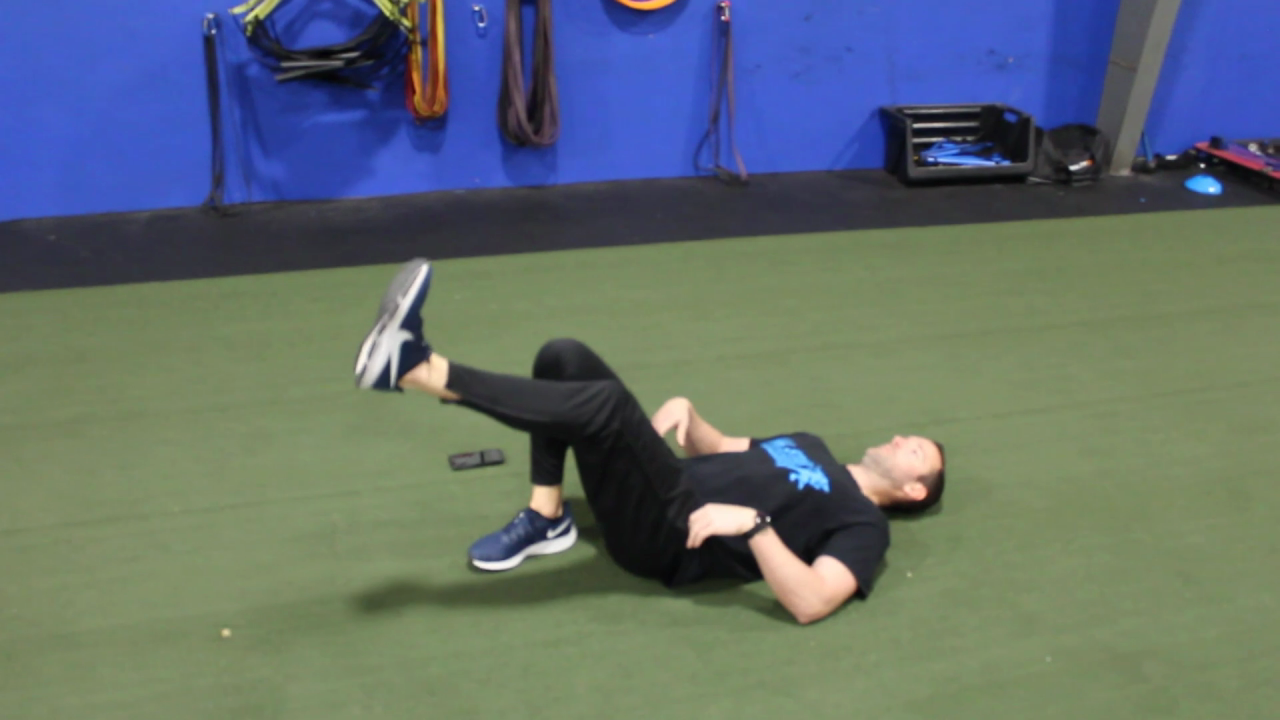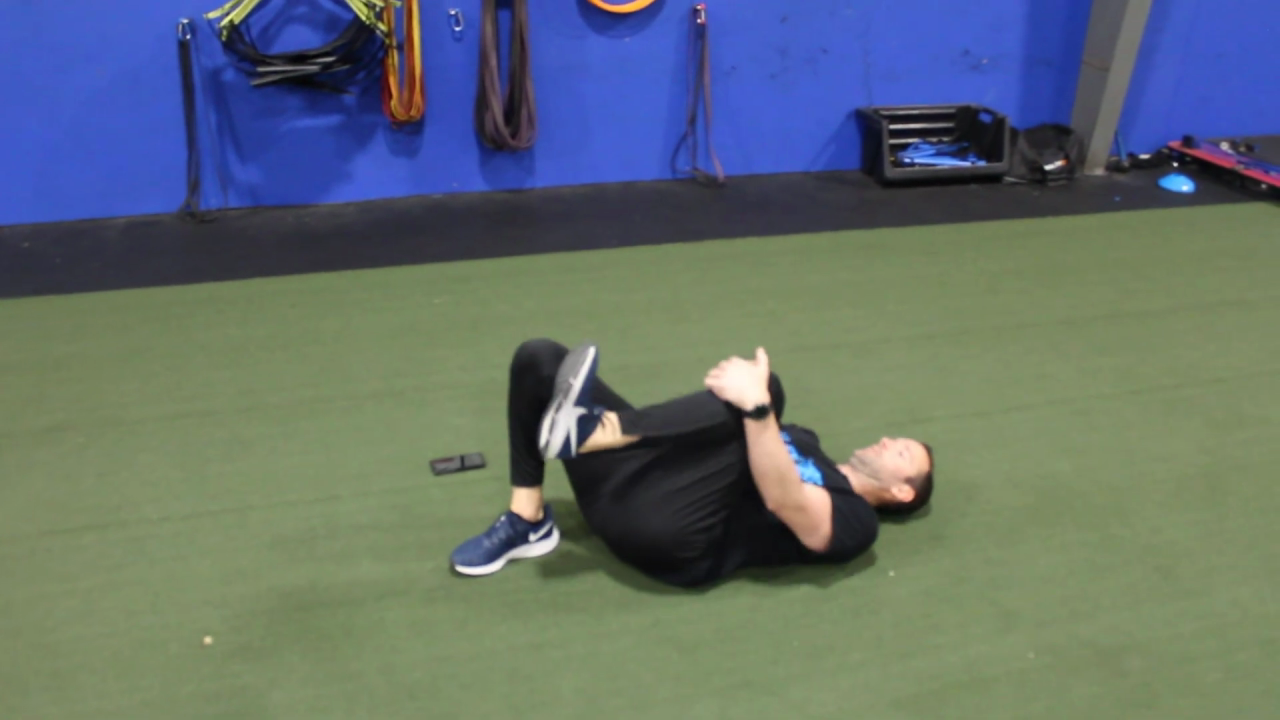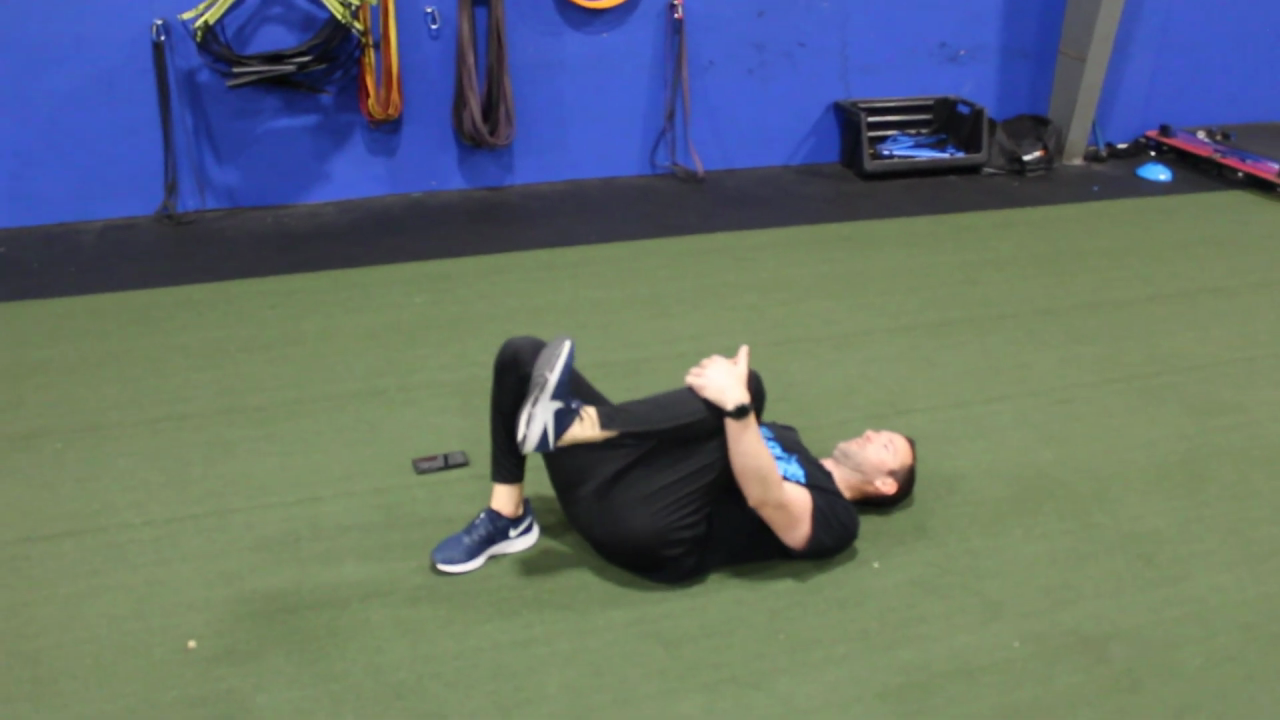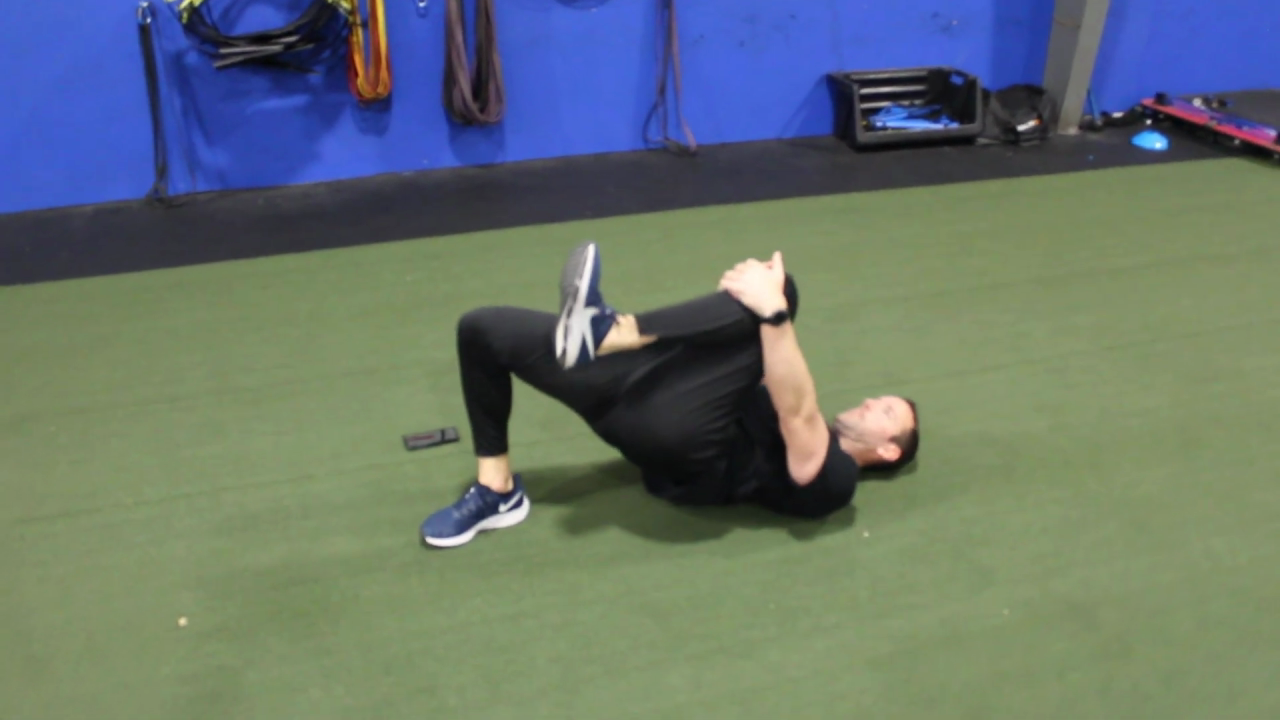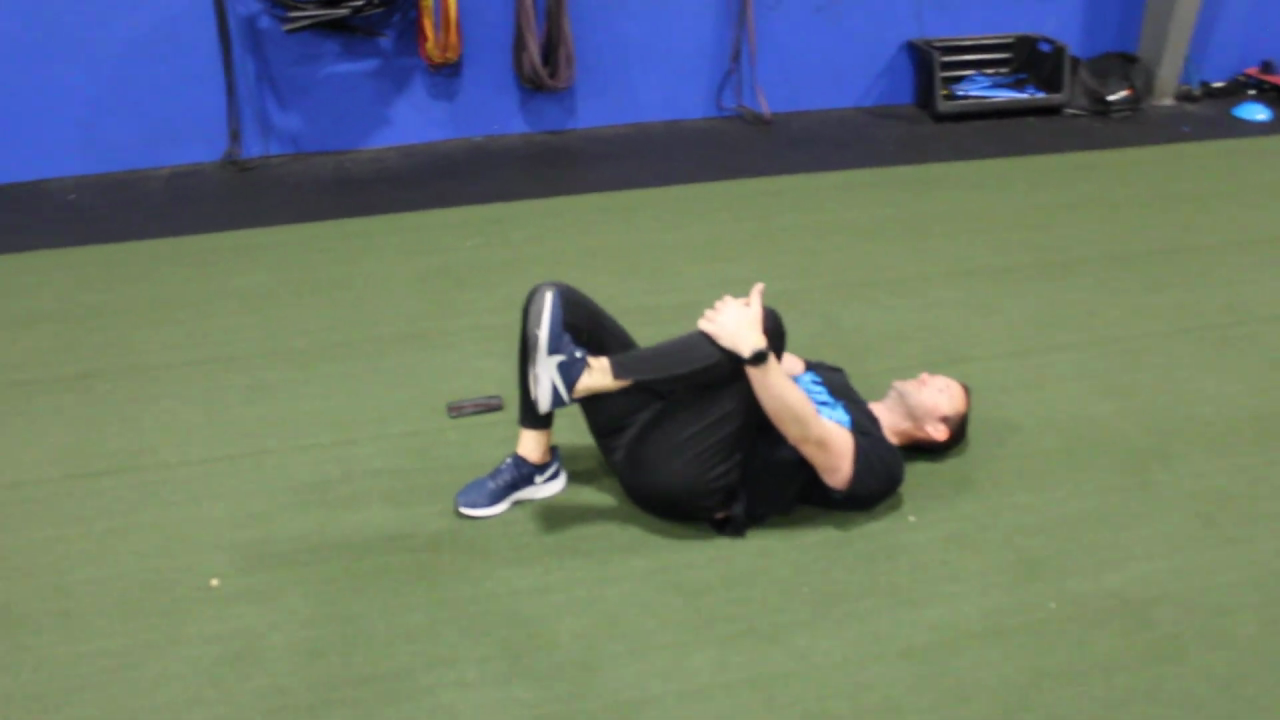
dt=1s
person 1, frame 1
left shoulder: (863, 525)
right shoulder: (810, 446)
left elbow: (808, 603)
right elbow: (718, 449)
left wrist: (751, 524)
right wrist: (687, 410)
left hip: (669, 533)
right hip: (672, 488)
left knee: (603, 404)
right knee: (564, 357)
left ankle: (417, 368)
right ankle: (545, 518)
person 1, frame 2
left shoulder: (854, 522)
right shoulder: (805, 445)
left elbow: (782, 500)
left wrist: (755, 403)
right wrist: (737, 390)
left hip: (668, 530)
right hip: (632, 486)
left knee: (762, 395)
right knee: (539, 358)
left ankle: (594, 431)
right ankle: (525, 522)
person 1, frame 3
left shoulder: (834, 519)
right shoulder: (789, 444)
left elbow: (764, 498)
left wrist: (736, 403)
right wrist: (718, 388)
left hip: (650, 527)
right hip: (616, 477)
left knee: (744, 393)
right knee: (523, 354)
left ankle: (571, 425)
right ankle: (505, 519)
person 1, frame 4
left shoulder: (832, 477)
right shoulder: (796, 430)
left elbow: (798, 414)
left wrist: (772, 312)
right wrist: (749, 298)
left hip: (680, 427)
right hip: (640, 391)
left knee: (776, 298)
right knee: (482, 328)
left ankle: (607, 334)
right ankle: (496, 492)
person 1, frame 5
left shoulder: (879, 466)
right shoulder: (833, 382)
left elbow: (808, 436)
right elbow: (779, 369)
left wrist: (752, 348)
right wrist: (745, 332)
left hip: (681, 474)
right hip: (650, 426)
left knee: (764, 329)
right knee: (551, 302)
left ankle: (579, 376)
right ankle: (532, 465)
